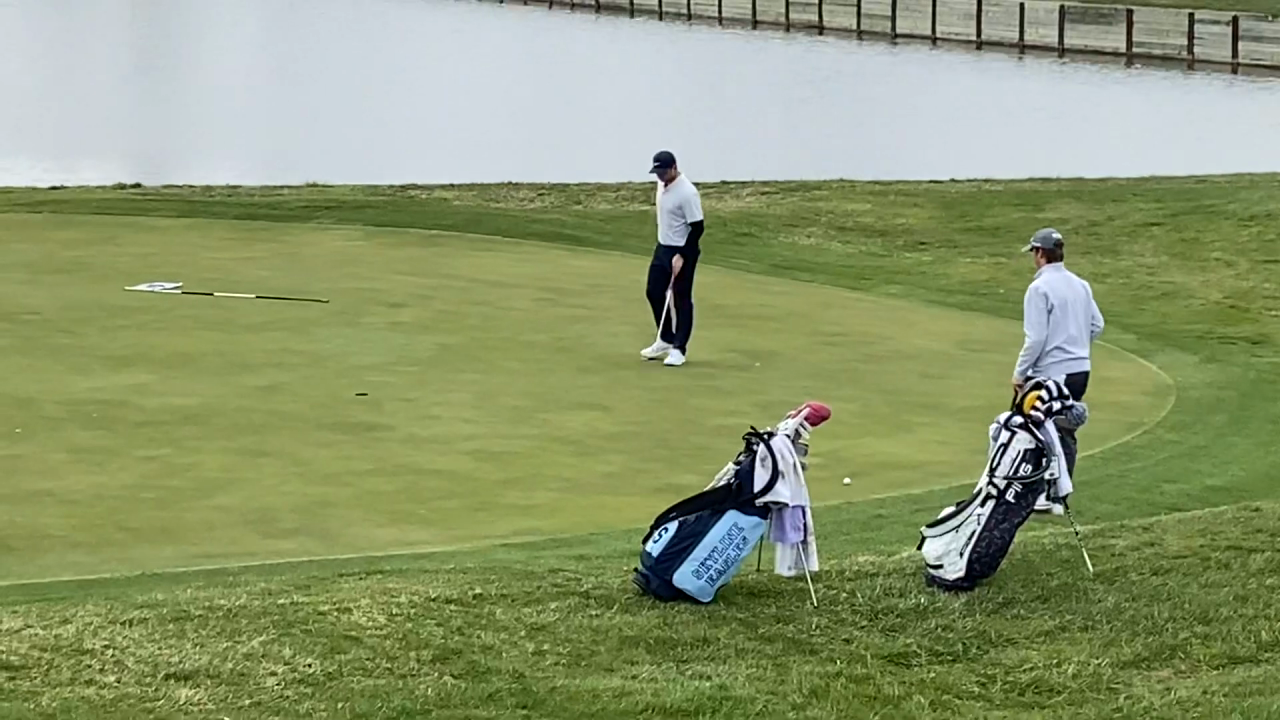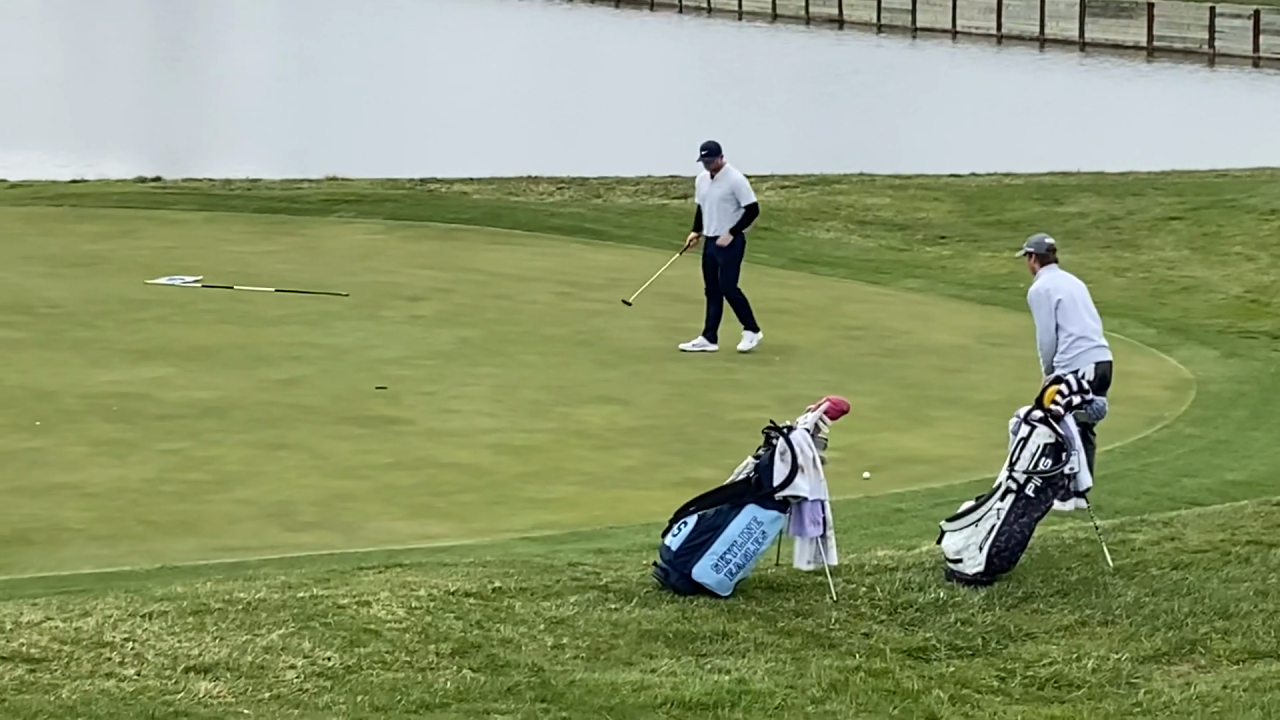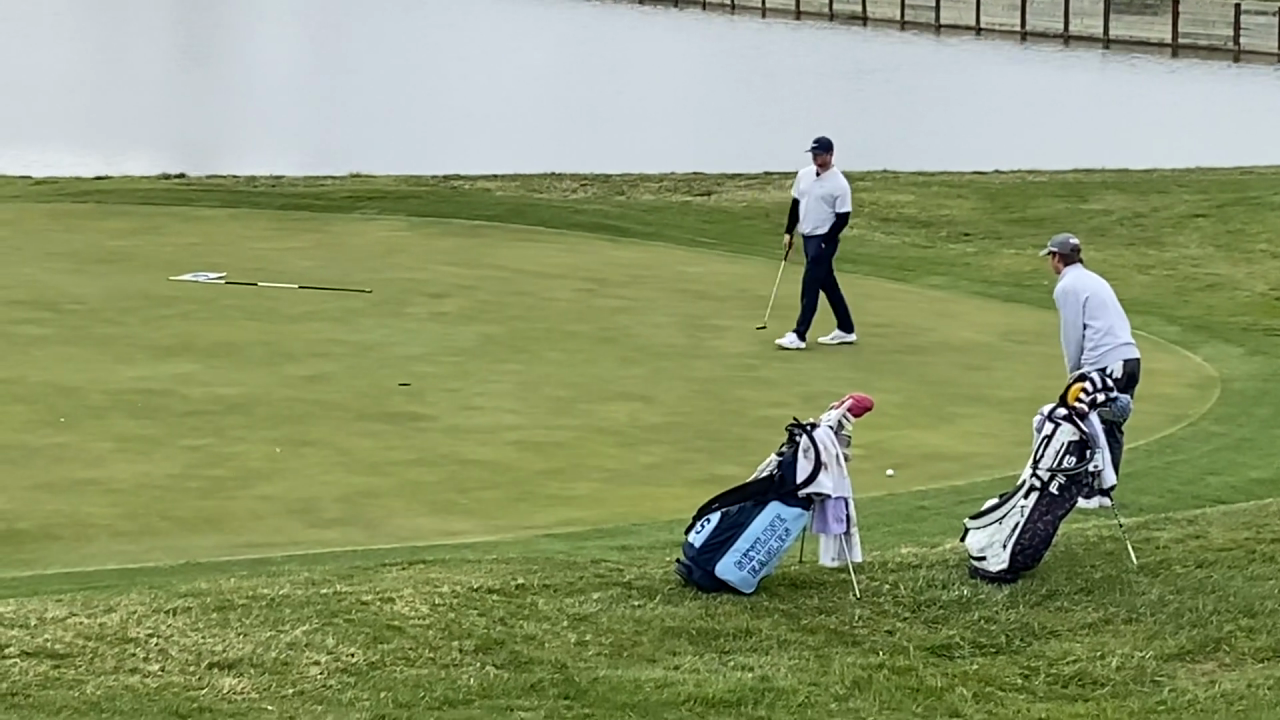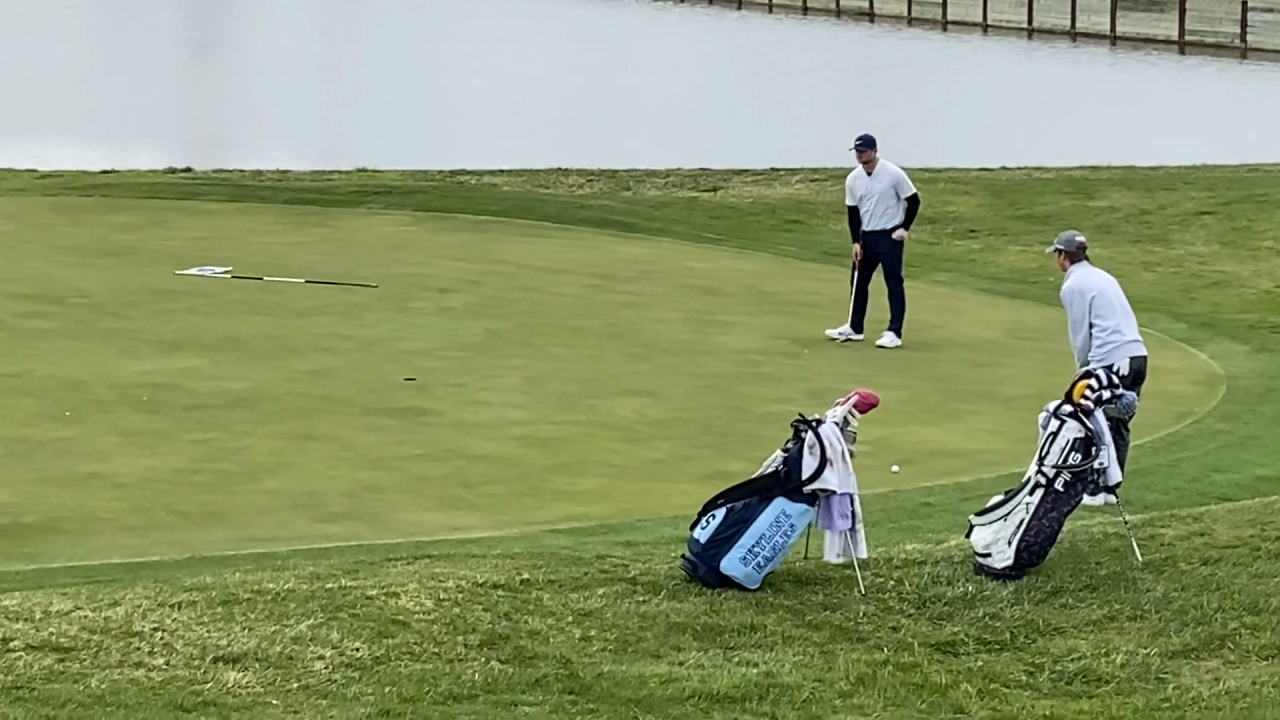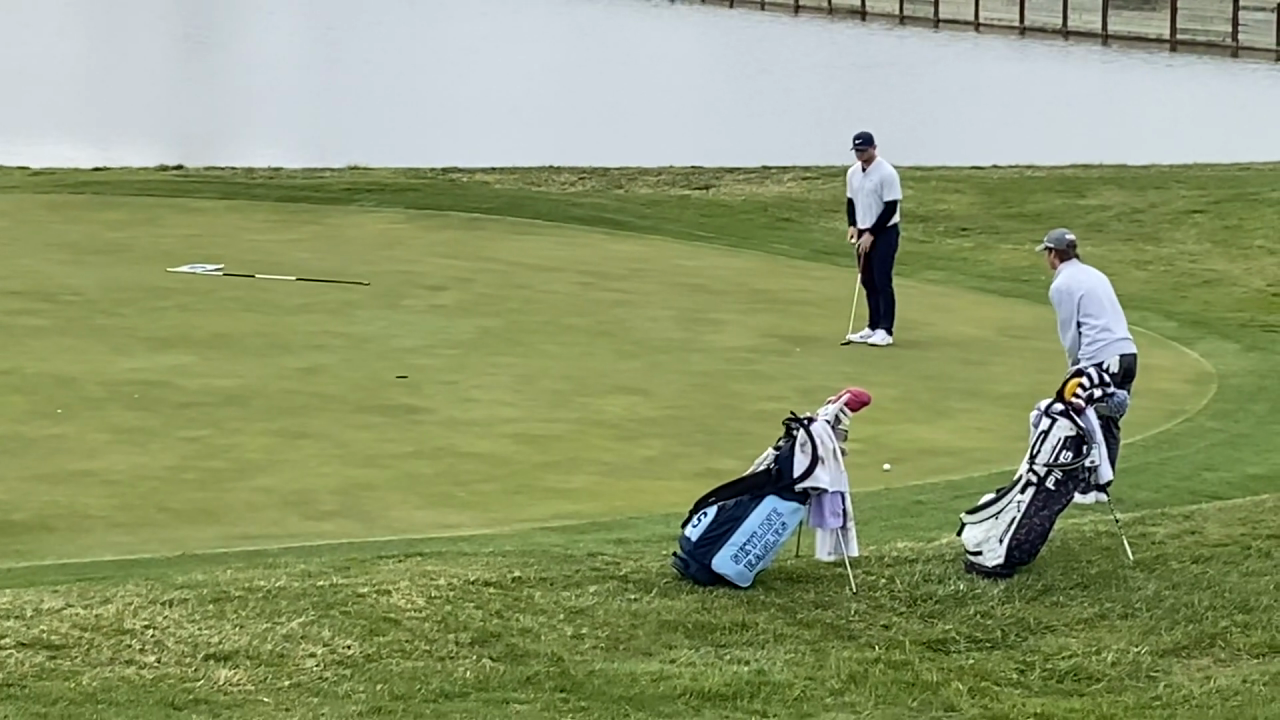
dt=1s
person 1, frame 1
left shoulder: (1039, 288)
right shoulder: (1081, 285)
left elbow: (1036, 338)
right elbow: (1096, 325)
left wrist: (1020, 372)
left hip: (1050, 373)
right hip: (1079, 370)
right knee: (1065, 434)
left ankle: (1045, 496)
person 1, frame 2
left shoulder: (1039, 289)
right shoulder: (1073, 281)
left elbow: (1047, 338)
left wrist: (1047, 373)
right wrist: (1054, 371)
left hip: (1075, 367)
right hip: (1102, 361)
right knee: (1085, 429)
right ankle: (1079, 493)
person 1, frame 3
left shoulder: (1066, 287)
right shoulder: (1094, 280)
left elbow: (1072, 336)
left wrist: (1072, 373)
right wrist: (1080, 371)
left hip: (1103, 364)
right hip: (1130, 359)
right knee: (1113, 428)
left ankle: (1088, 494)
right ankle: (1103, 491)
person 1, frame 4
left shoulder: (1073, 286)
right shoulder: (1102, 276)
left elbow: (1080, 335)
left wrist: (1083, 369)
right wrist: (1090, 366)
left hip: (1110, 361)
right hip: (1137, 355)
right knee: (1119, 426)
left ankle: (1094, 491)
right ankle: (1109, 489)
person 1, frame 5
left shoulder: (1061, 285)
right shoulder: (1094, 274)
left elbow: (1069, 332)
left wrist: (1074, 366)
right wrist: (1080, 363)
left hip: (1100, 359)
right hip: (1126, 353)
right knee: (1109, 424)
left ankle: (1086, 488)
right ankle: (1100, 486)
person 2, frame 1
left shoulder: (687, 192)
right shoulder: (662, 184)
left elbow: (697, 228)
left wrist: (681, 255)
left hip: (683, 252)
right hip: (663, 248)
left knee: (681, 301)
right knee: (654, 293)
left ankle: (678, 349)
right ankle: (667, 340)
person 2, frame 2
left shoulder: (735, 180)
right shoulder: (701, 179)
left elbow: (752, 210)
left wrist: (732, 234)
right wrist: (695, 231)
left hip: (731, 244)
right hip: (710, 242)
left knee: (729, 288)
right knee: (712, 291)
left ankle: (752, 331)
right ankle: (708, 338)
person 2, frame 3
left shoulder: (839, 183)
right shoulder: (803, 175)
left elbow: (843, 218)
right elbow: (796, 204)
left wrist: (824, 243)
right wrist: (789, 232)
left hip: (823, 241)
right hip: (808, 239)
left knee: (810, 286)
right knee: (827, 284)
left ankle: (798, 335)
right ankle: (846, 329)
person 2, frame 4
left shoulder: (894, 173)
right shoulder: (853, 179)
left elbow: (914, 201)
right elbow: (852, 212)
left wrist: (905, 228)
right wrist: (855, 241)
left hip: (890, 236)
right hip: (866, 236)
left knee: (893, 284)
right knee: (858, 282)
left ankle: (894, 332)
right ankle: (854, 328)
person 2, frame 5
left shoulder: (887, 173)
right shoulder: (852, 173)
left elbow: (891, 208)
left wrist: (872, 233)
right wrist: (852, 226)
left hip: (884, 234)
right hip: (864, 234)
left knee: (882, 282)
right knee: (868, 282)
left ankle: (886, 330)
right ankle: (873, 327)
